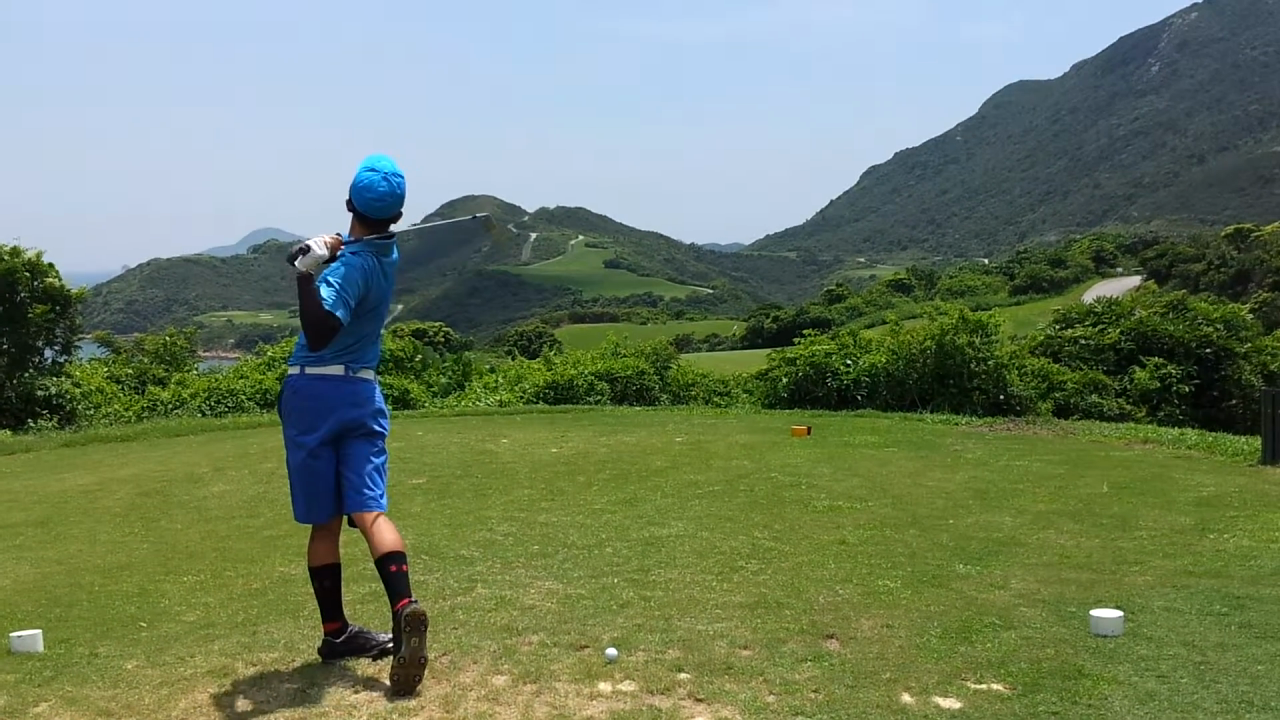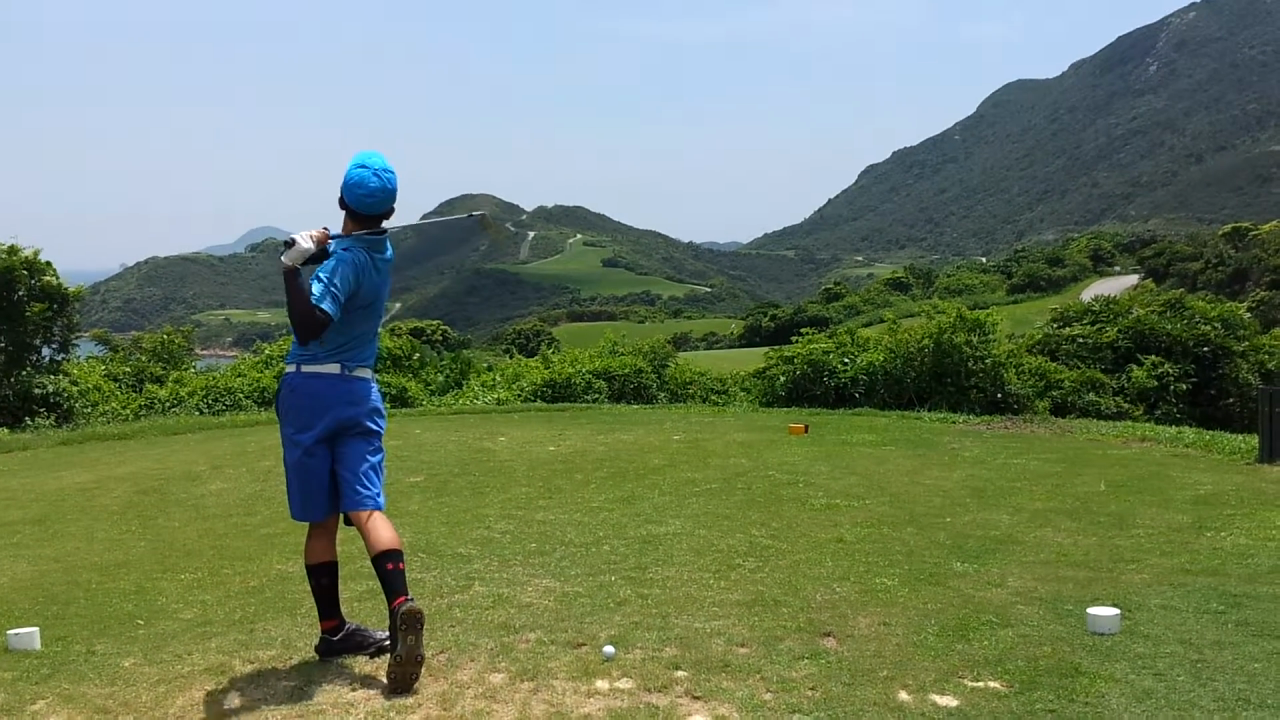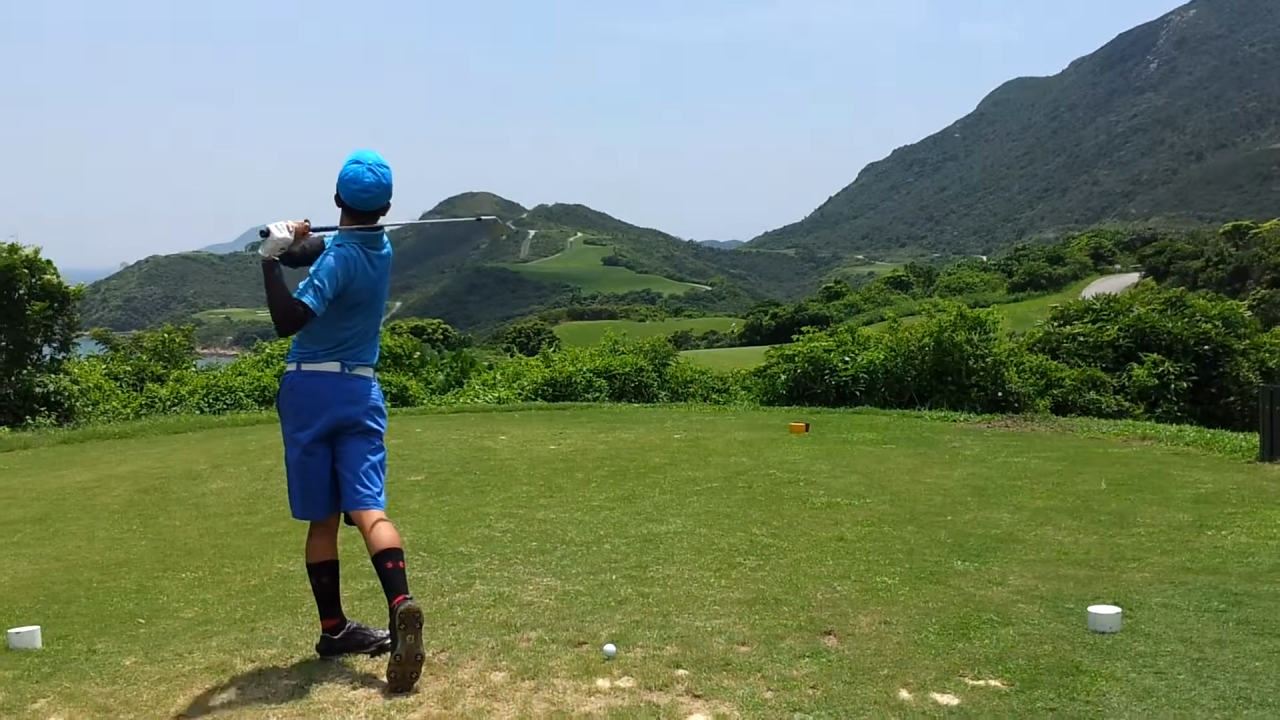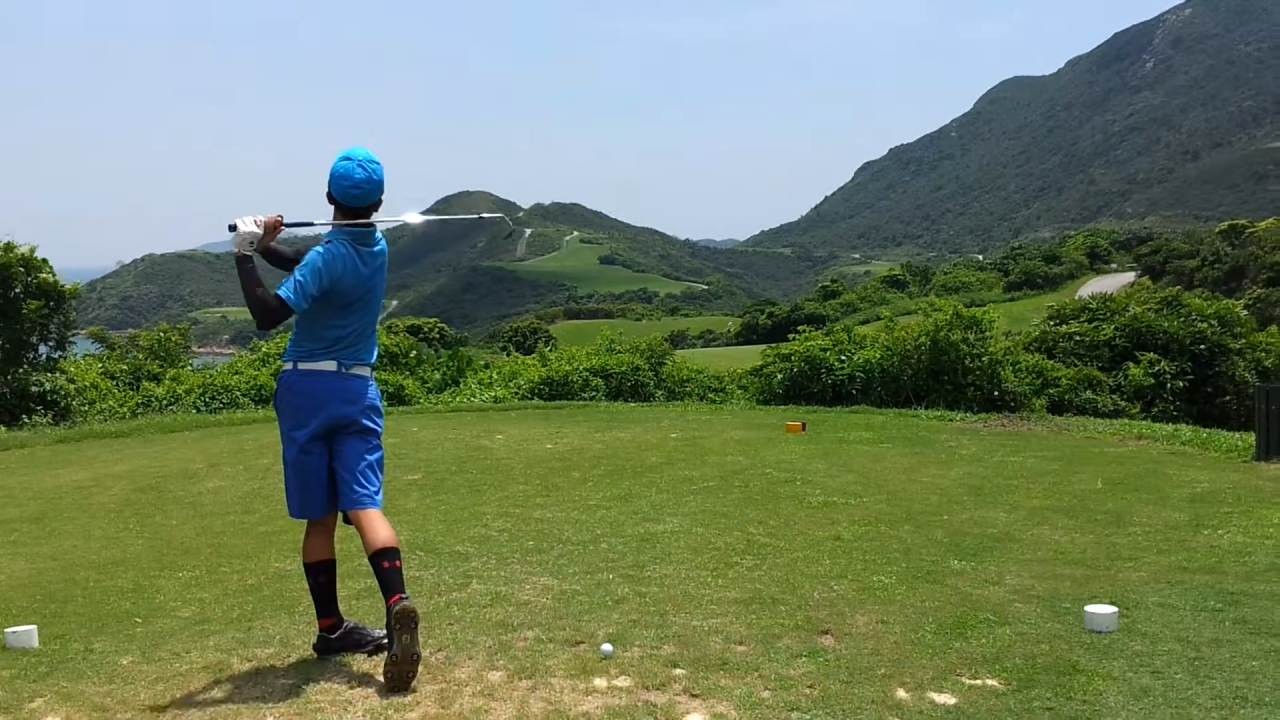
dt=0.1s
person 1, frame 1
left shoulder: (351, 266)
right shoulder: (383, 251)
left elbow: (318, 334)
right elbow: (299, 254)
left wrist: (309, 268)
right wrist: (315, 254)
left hip: (312, 393)
right hip: (361, 394)
left knee: (324, 521)
right knee: (369, 509)
left ankle: (335, 632)
right ankle: (405, 608)
person 1, frame 2
left shoulder: (346, 261)
right shoulder: (379, 248)
left elbow: (307, 328)
right elbow: (327, 256)
left wrist: (294, 260)
right wrist: (306, 249)
left hip: (308, 391)
right hip: (358, 392)
left knee: (322, 518)
right knee: (367, 509)
left ankle: (333, 629)
right ankle: (401, 606)
person 1, frame 3
left shoulder: (339, 257)
right shoulder: (379, 247)
left elbow: (287, 322)
right elbow: (316, 252)
left wrist: (272, 256)
right wrist: (291, 244)
left hip: (310, 390)
right hip: (359, 390)
left knee: (322, 516)
right knee: (367, 507)
left ankle: (334, 628)
right ankle: (401, 604)
person 1, frame 4
left shoulder: (328, 256)
right shoulder: (378, 247)
left elbow: (267, 315)
left wrist: (244, 254)
right wrist: (269, 247)
left hip: (306, 388)
right hip: (357, 389)
left knee: (319, 515)
right knee: (364, 504)
left ankle: (331, 627)
right ankle: (398, 603)
